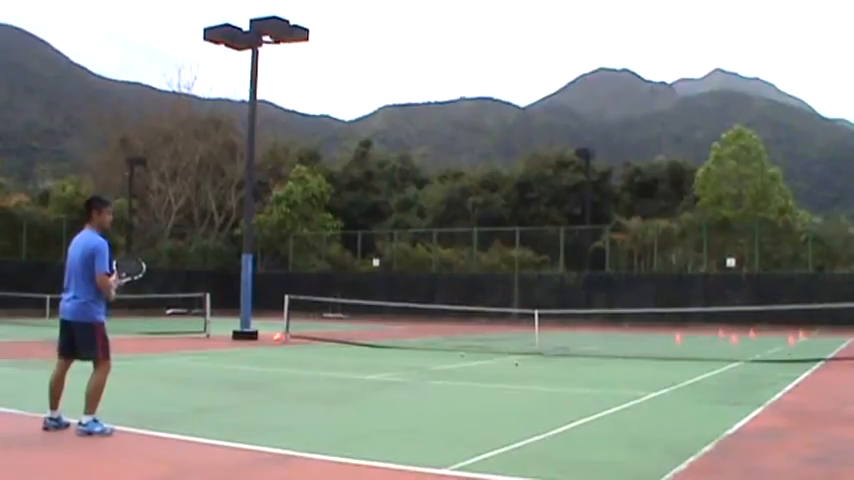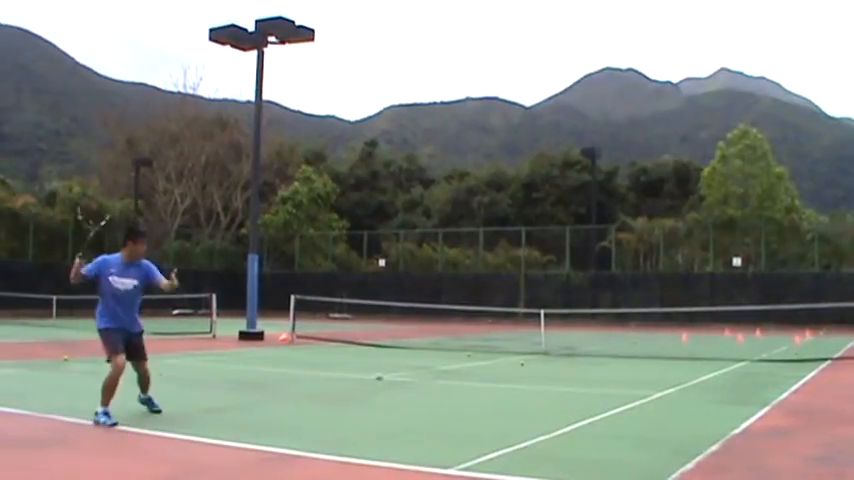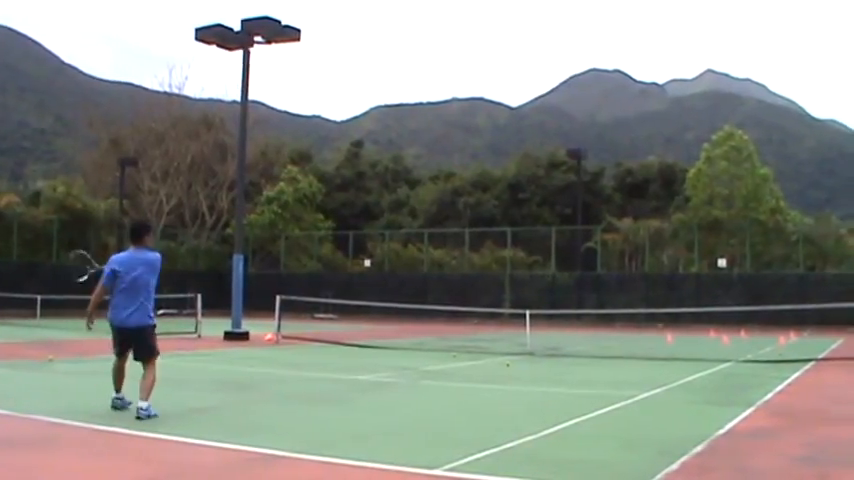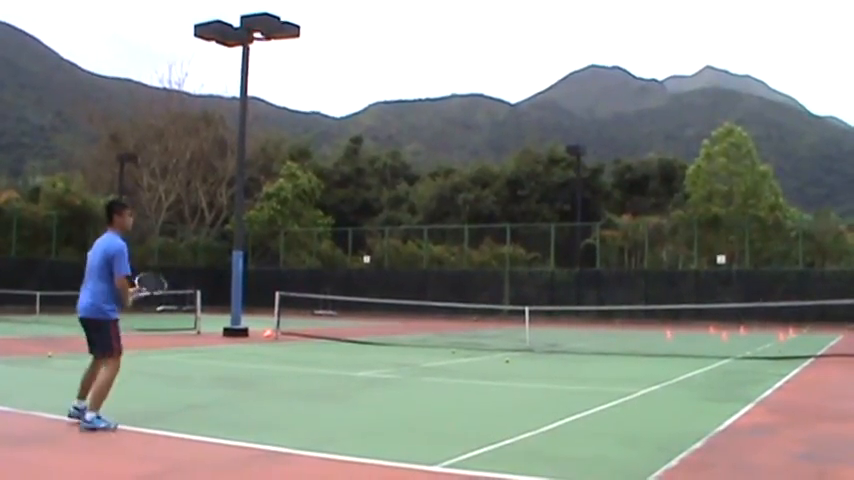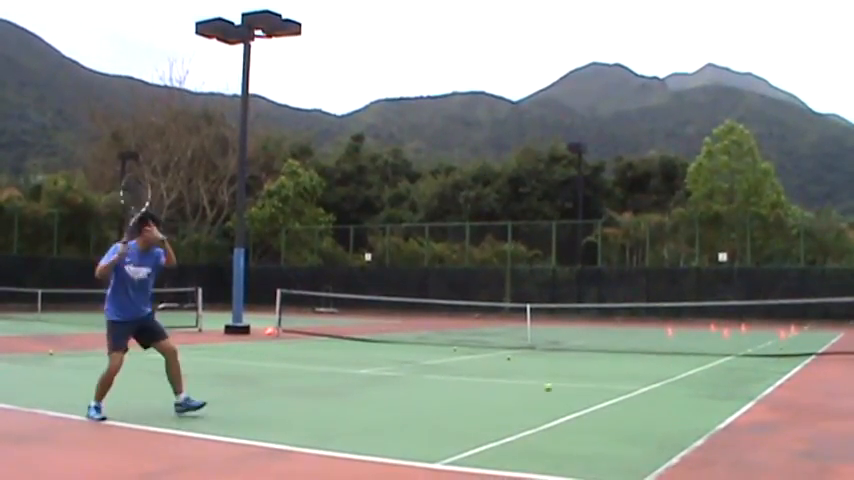
dt=1s
person 1, frame 1
left shoulder: (77, 241)
right shoulder: (99, 243)
right elbow: (101, 282)
left wrist: (110, 281)
right wrist: (111, 293)
left hip: (68, 311)
right hip: (88, 313)
left knee: (62, 363)
right knee: (102, 365)
left ankle: (53, 416)
right ankle: (88, 420)
person 1, frame 2
left shoulder: (145, 267)
right shoulder: (103, 262)
left elbow: (163, 284)
right elbow: (76, 279)
left wrist: (172, 284)
right wrist: (77, 267)
left hip: (133, 327)
right hip: (109, 325)
left knee: (143, 371)
right knee: (118, 364)
left ankle: (145, 396)
right ankle: (102, 411)
person 1, frame 3
left shoulder: (116, 261)
right shoulder: (155, 259)
left elbow: (101, 291)
left wrist: (89, 314)
left hip: (118, 320)
right hip: (143, 322)
left knee: (121, 357)
right knee: (150, 364)
left ankle: (118, 397)
right ankle: (143, 406)
person 1, frame 4
left shoulder: (100, 243)
right shoulder: (118, 246)
right elbow: (120, 283)
left wrist: (124, 292)
right wrist: (126, 300)
left hip: (87, 309)
right hip: (103, 312)
left knee: (99, 360)
right knee: (111, 364)
left ankle: (79, 406)
right ankle: (91, 416)
person 1, frame 5
left shoulder: (155, 253)
right shoulder: (119, 249)
left elbow: (171, 263)
right elbow: (100, 274)
left wrist: (163, 241)
right wrist: (117, 257)
left hip: (144, 315)
right hip: (119, 317)
left knee: (171, 351)
right knee: (115, 365)
left ankle: (181, 399)
right ankle: (95, 405)
